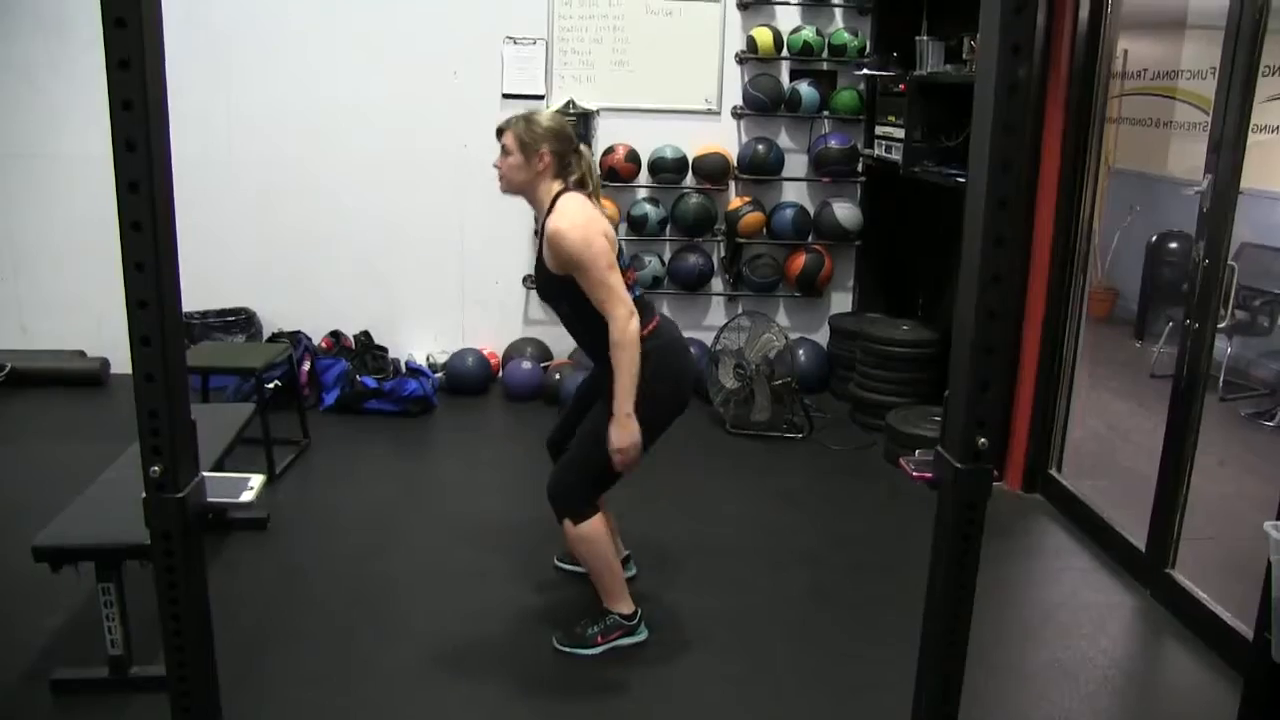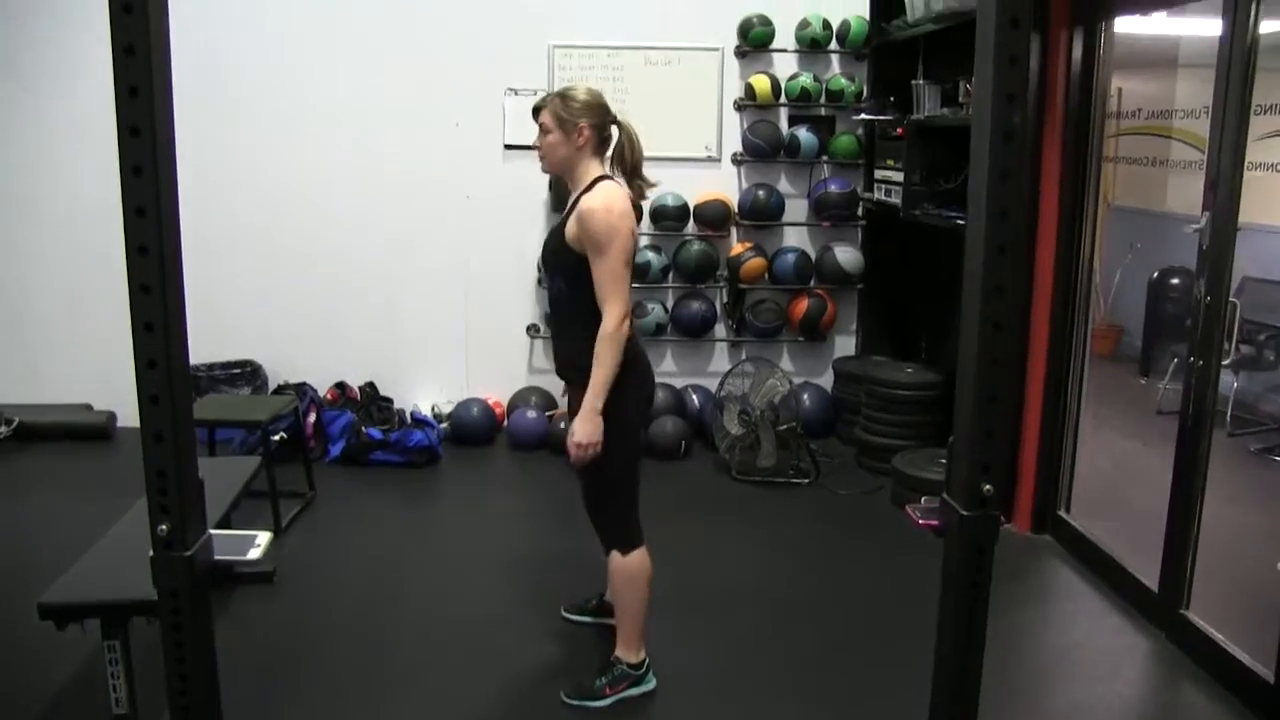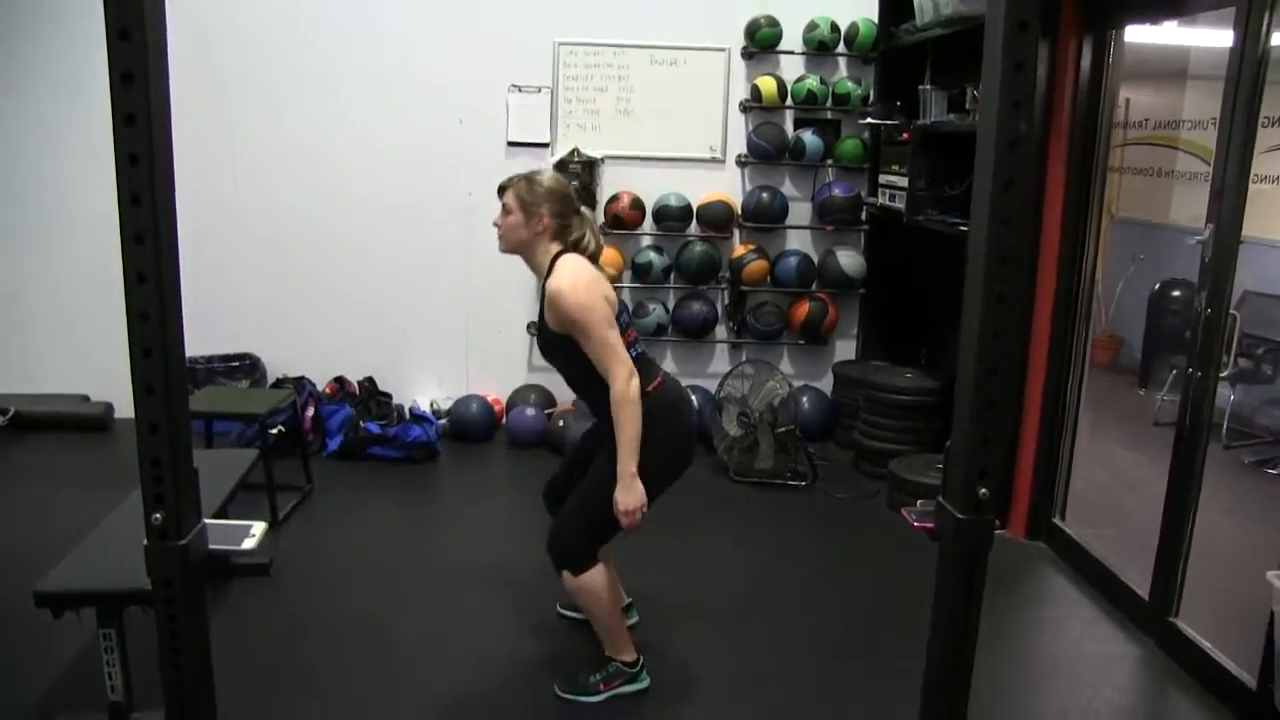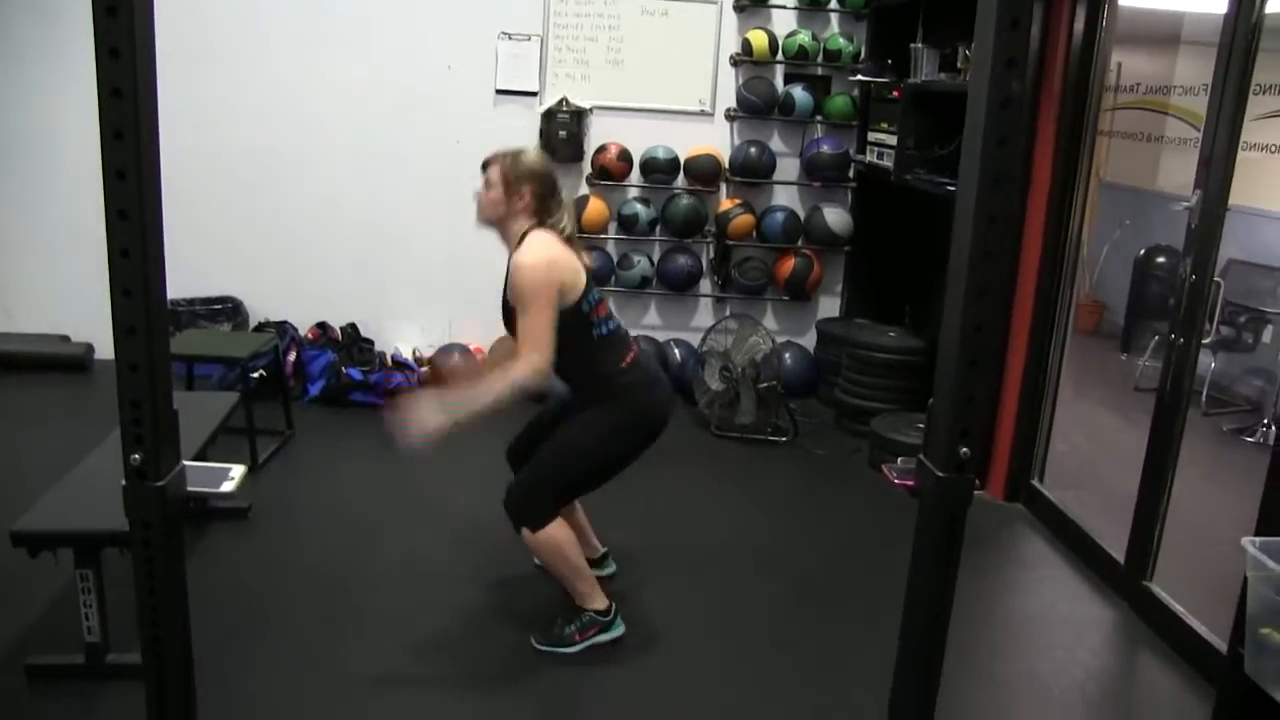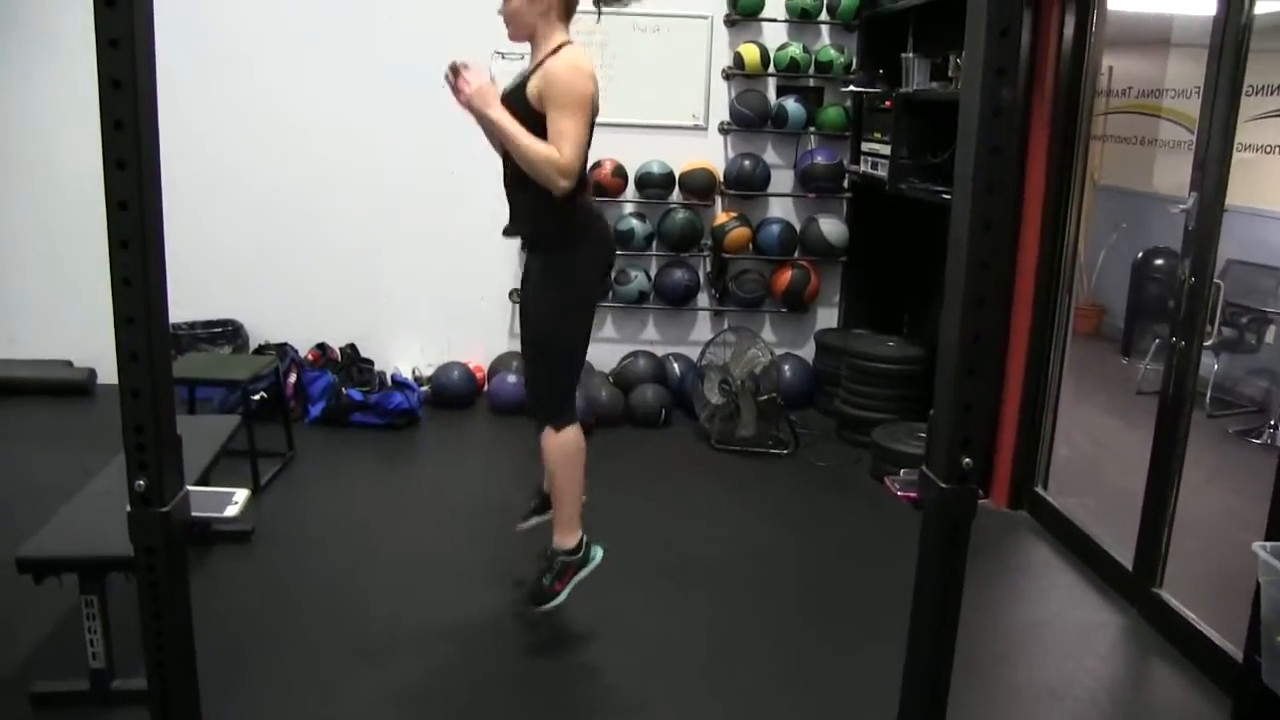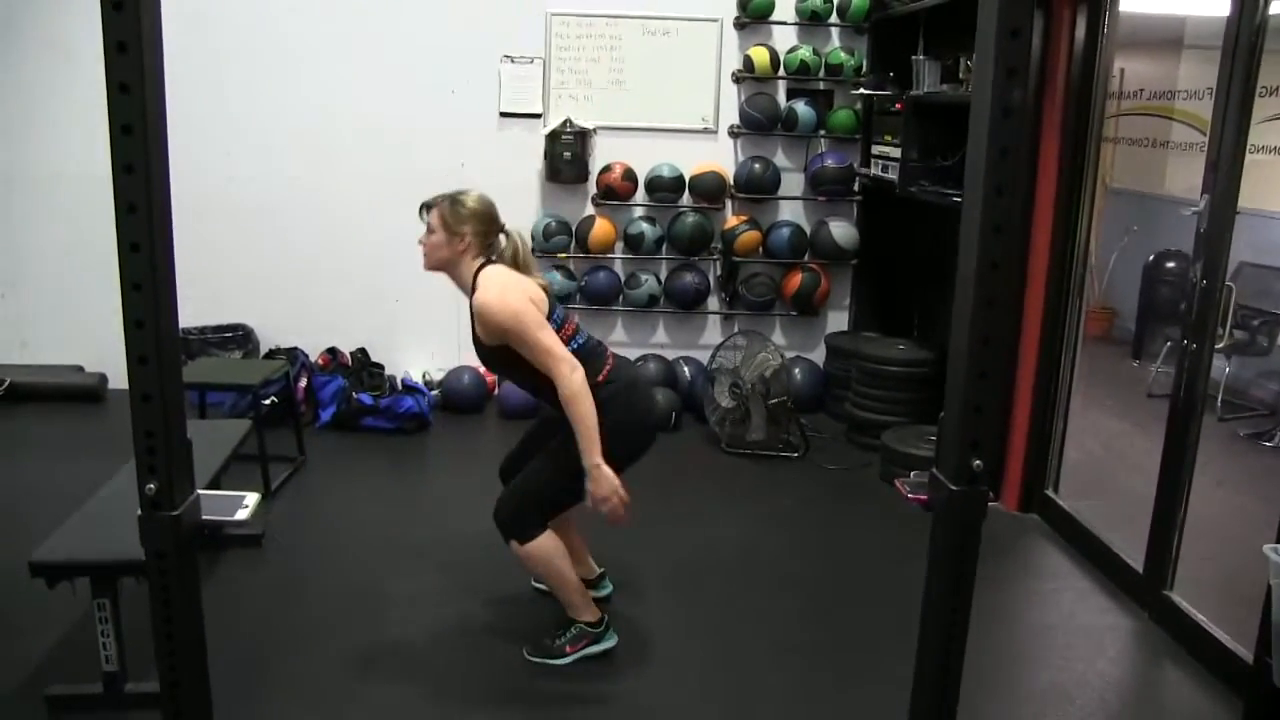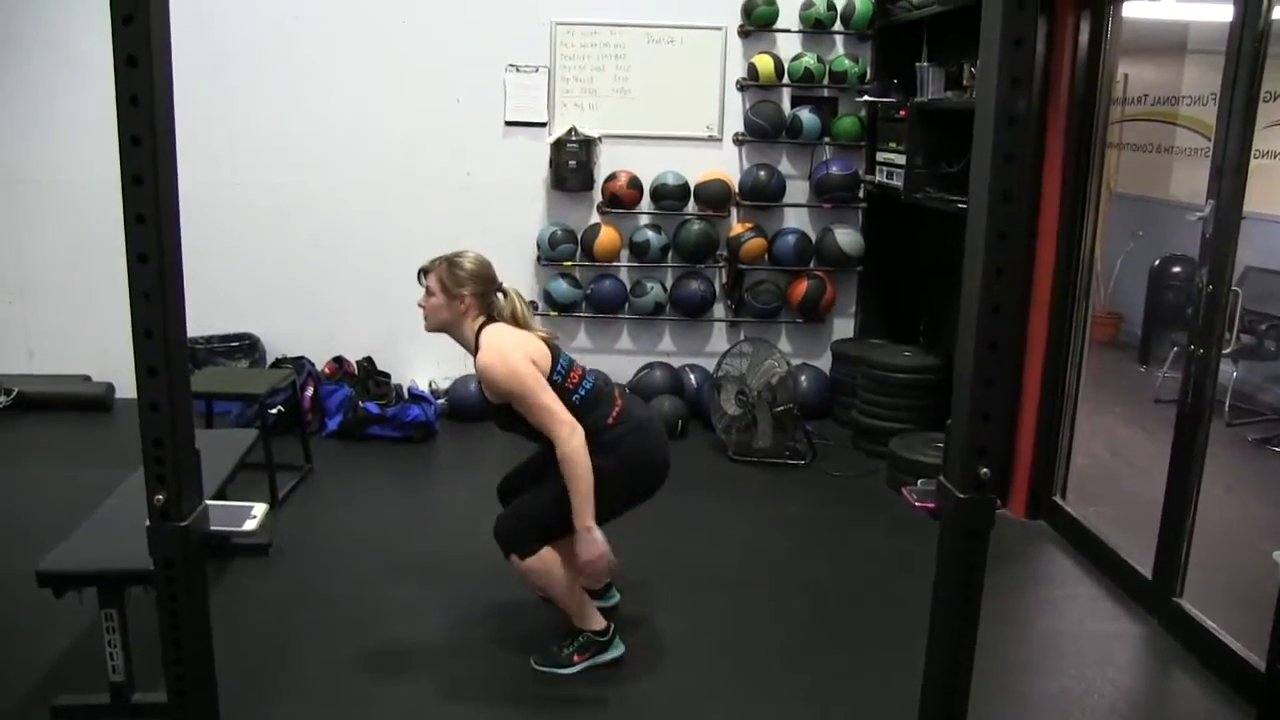
dt=0.5s
person 1, frame 1
left shoulder: (566, 223)
right shoulder: (563, 209)
left elbow: (624, 322)
left wrist: (625, 417)
right wrist: (609, 400)
left hip: (653, 370)
right hip: (635, 360)
left knee: (567, 489)
right knee: (564, 449)
left ankle: (622, 616)
right ankle: (609, 552)
person 1, frame 2
left shoulder: (603, 204)
right shoulder: (588, 197)
left elbow: (615, 318)
left wrist: (591, 412)
left hip: (611, 384)
right hip: (594, 376)
left knee: (617, 518)
right knee: (601, 504)
left ankle: (631, 665)
right ankle: (617, 600)
person 1, frame 3
left shoulder: (566, 286)
right shoulder: (562, 270)
left elbow: (621, 377)
left wrist: (629, 478)
left hip: (656, 427)
right hip: (641, 413)
left knee: (567, 542)
right knee: (560, 498)
left ankle: (624, 665)
right ankle: (613, 601)
person 1, frame 4
left shoulder: (534, 261)
right shoulder: (536, 248)
left elbow: (533, 367)
right elbow: (542, 348)
left wrist: (447, 407)
right wrist: (462, 387)
left hip: (630, 401)
right hip: (612, 386)
left knee: (527, 500)
right knee: (524, 459)
left ankle: (596, 614)
right ankle: (590, 555)
person 1, frame 5
left shoulder: (568, 67)
right shoulder: (542, 66)
left elbow: (560, 172)
right elbow: (516, 153)
left wrist: (489, 108)
right wrist: (479, 107)
left hip: (573, 250)
right hip: (549, 248)
left knee: (550, 399)
right knee: (541, 386)
left ankle: (571, 548)
right ankle: (557, 487)
person 1, frame 6
left shoulder: (491, 297)
right shoulder: (494, 280)
left elbow: (568, 373)
left wrist: (595, 467)
left hip: (617, 410)
right hip: (604, 394)
left knee: (516, 514)
right knee: (516, 478)
left ankle: (589, 624)
right ankle: (588, 575)
person 1, frame 7
left shoulder: (495, 356)
right shoulder: (498, 335)
left elbow: (568, 435)
left wrist: (585, 531)
left hip: (630, 452)
right hip: (625, 429)
left knee: (522, 528)
right knee: (519, 496)
left ankle: (597, 634)
right ankle: (594, 585)
